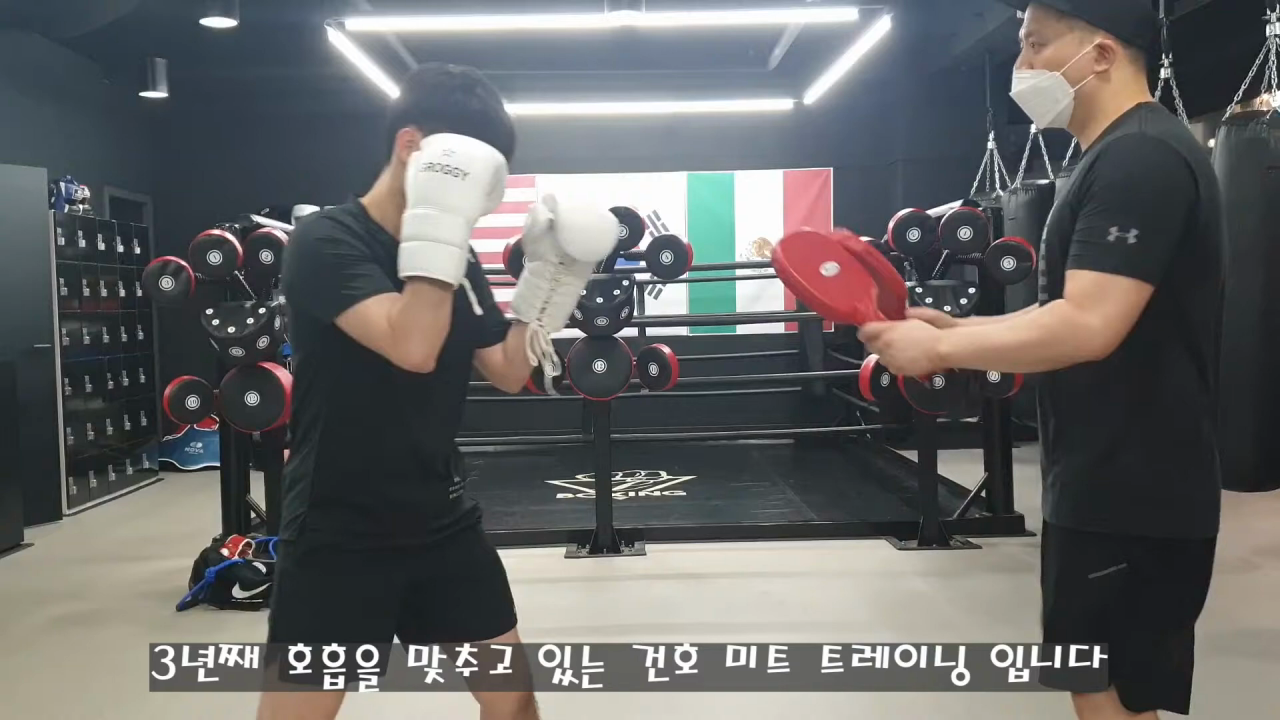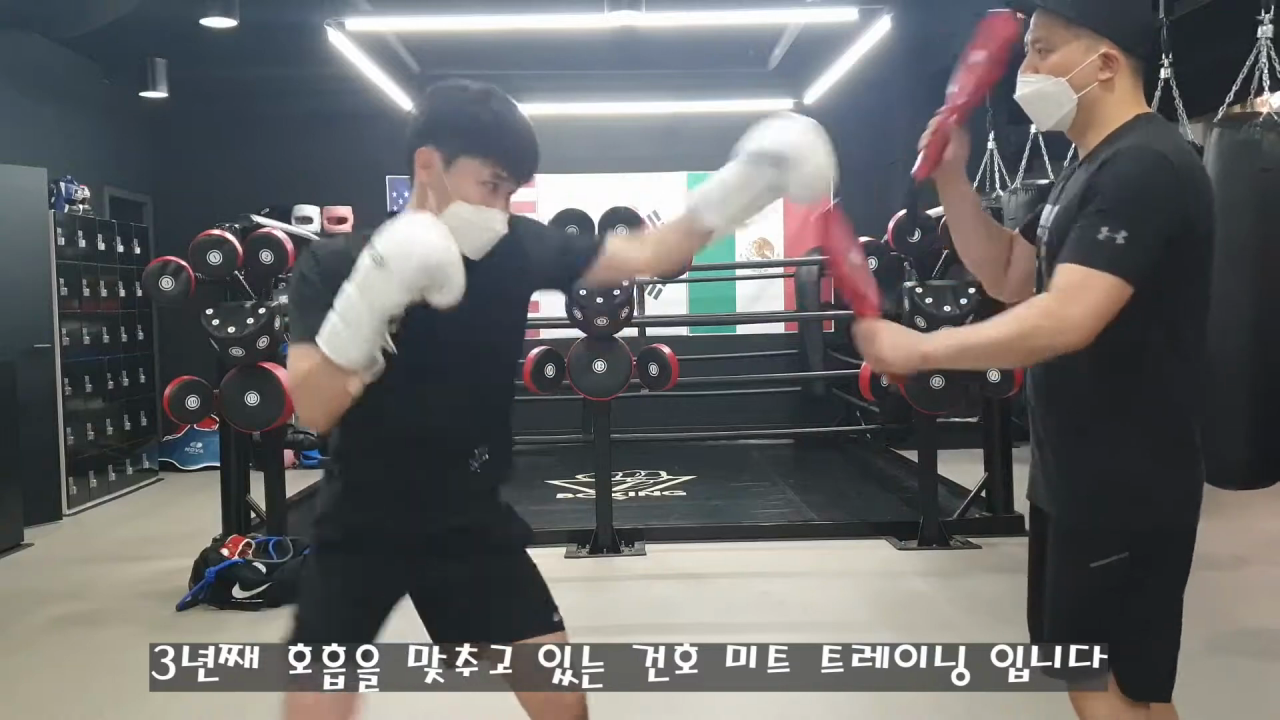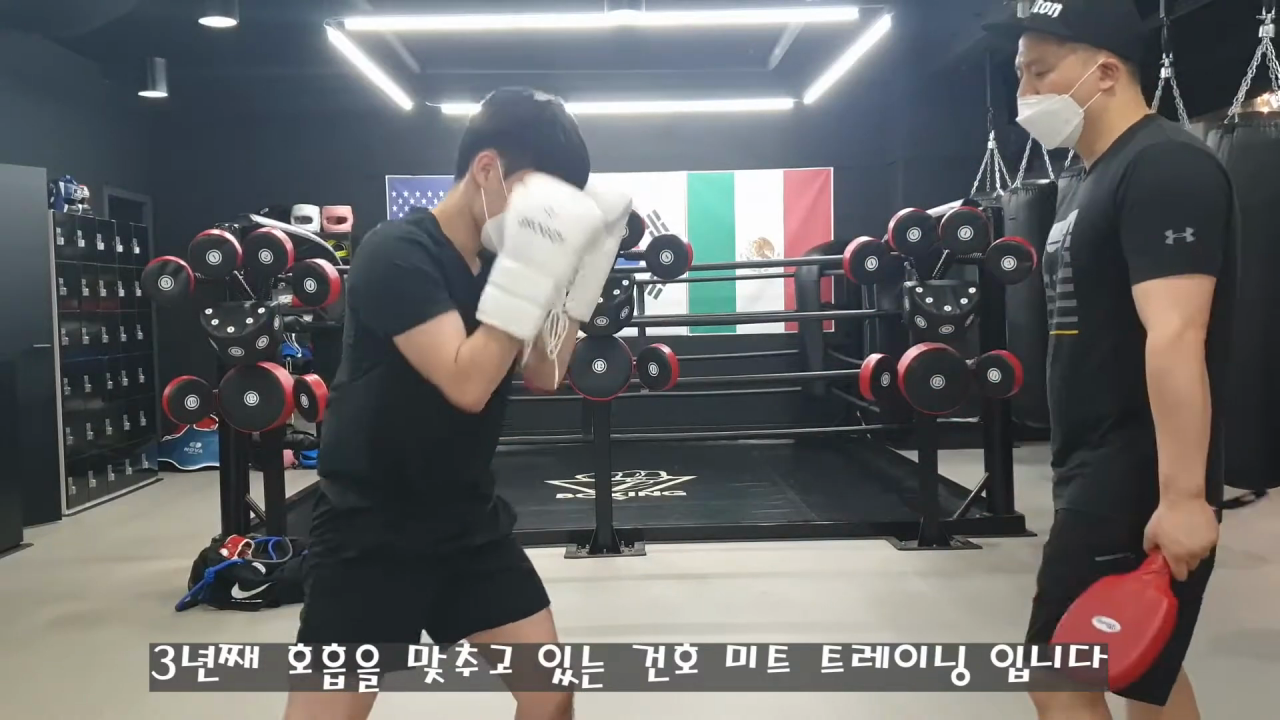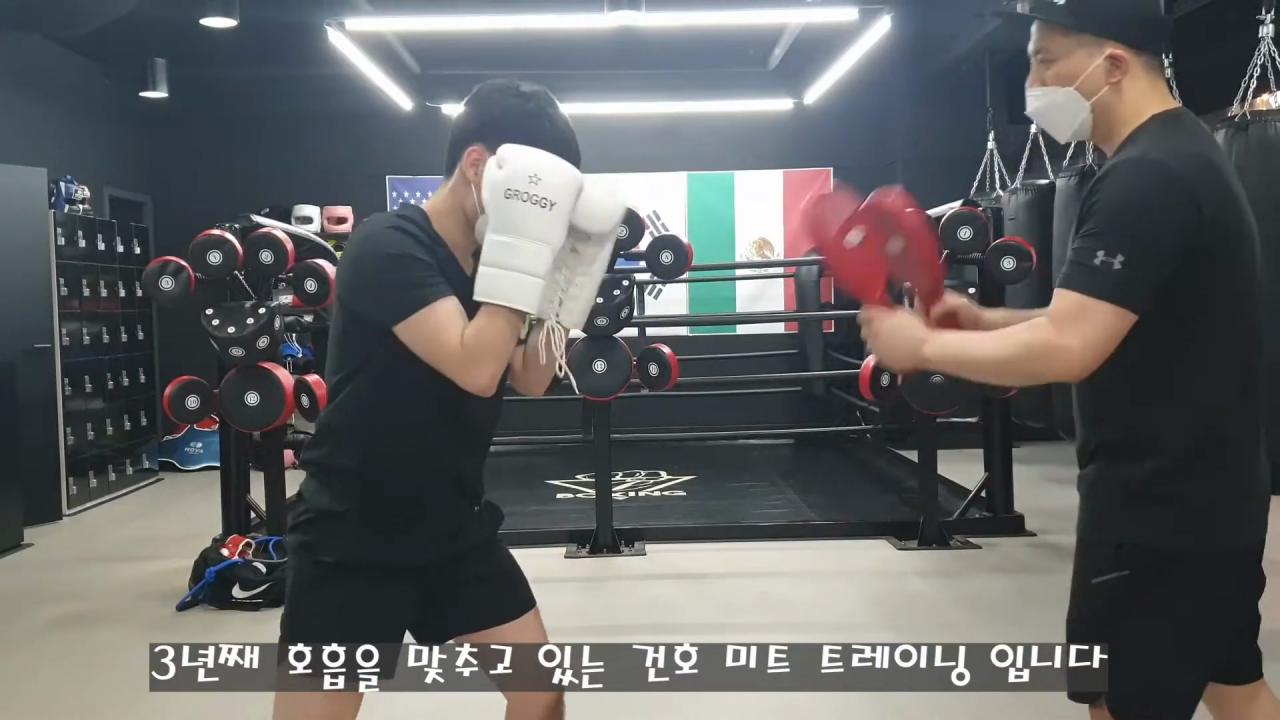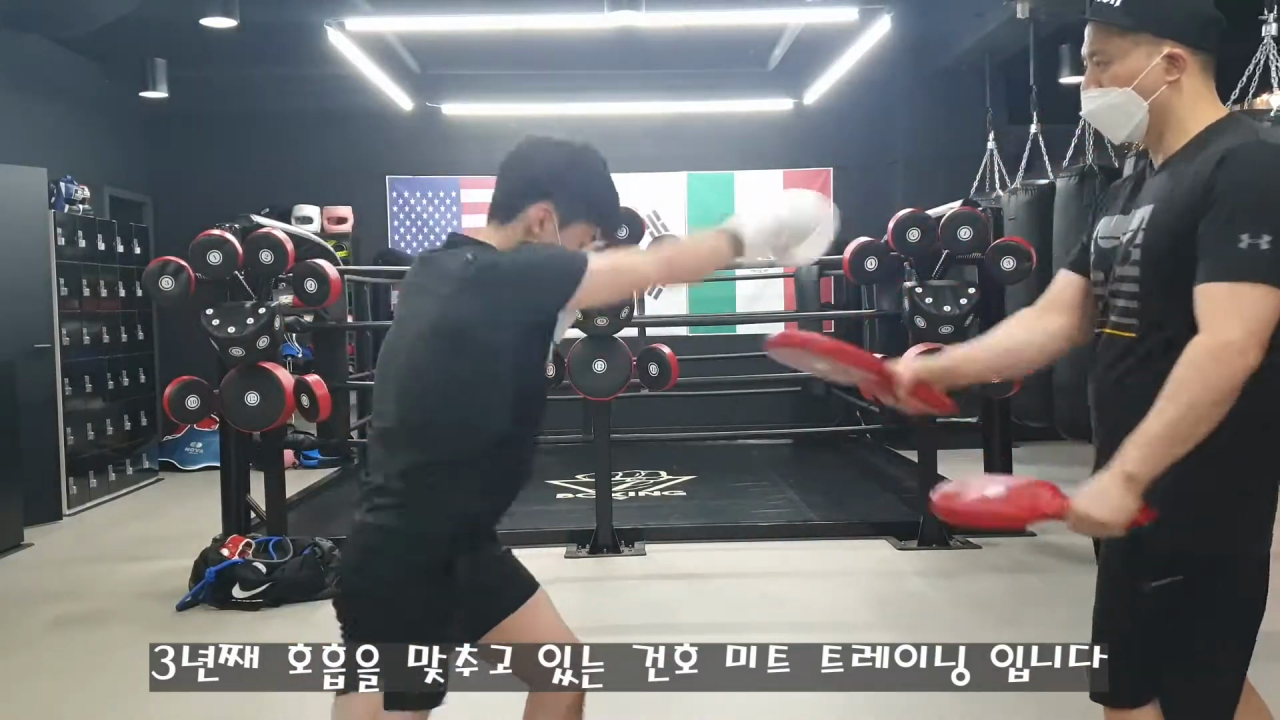
dt=0.7s
person 1, frame 1
left shoulder: (1143, 159)
right shoulder: (1119, 159)
left elbow: (1089, 326)
left wrist: (938, 348)
right wrist: (963, 330)
left hip: (1134, 489)
right hip: (1103, 482)
person 1, frame 2
left shoulder: (1147, 168)
right shoulder: (1093, 168)
left elbow: (1066, 319)
right elbow: (1013, 278)
left wrist: (920, 348)
right wrist: (953, 186)
left hip: (1126, 481)
right hip: (1079, 473)
person 1, frame 3
left shoulder: (1163, 167)
right shoulder: (1104, 177)
left elbow: (1176, 339)
left wrist: (1180, 493)
left hip: (1137, 483)
right hip: (1107, 473)
person 1, frame 4
left shoulder: (1145, 179)
right shoulder: (1178, 157)
left elbow: (1069, 349)
left wrist: (923, 348)
right wrist: (985, 321)
left hip: (1157, 497)
right hip: (1207, 487)
person 1, frame 5
right shoulder: (1138, 183)
right elbow: (1054, 318)
left wrist: (1122, 476)
right wrist: (939, 369)
left hip: (1191, 502)
right hip: (1134, 496)
person 2, frame 1
left shoulder: (454, 259)
right shoulder: (326, 240)
left elbow: (509, 372)
right elbow: (413, 347)
left wrist: (552, 274)
right wrist: (442, 221)
left hip: (440, 520)
right hip: (339, 533)
person 2, frame 2
left shoulder: (516, 248)
right shoulder: (333, 264)
left elbow: (643, 257)
right elbow: (313, 406)
left wrist: (740, 186)
right wrist: (373, 295)
left hip: (471, 524)
right hip: (360, 534)
person 2, frame 3
left shoulder: (496, 262)
right shoulder: (396, 252)
left elbow: (545, 374)
right elbow: (468, 383)
left wrist: (581, 263)
right wrist: (532, 265)
left hip: (468, 525)
right hip: (371, 534)
person 2, frame 4
left shoulder: (487, 258)
right shoulder: (387, 247)
left elbow: (532, 378)
right elbow: (476, 368)
left wrist: (576, 263)
right wrist: (524, 246)
left hip: (454, 527)
right hip: (354, 536)
person 2, frame 5
left shoulder: (437, 274)
right shoulder: (510, 275)
right elbow: (657, 266)
left wrist: (553, 312)
right wrist: (757, 227)
left hip: (450, 542)
right hip: (401, 561)
